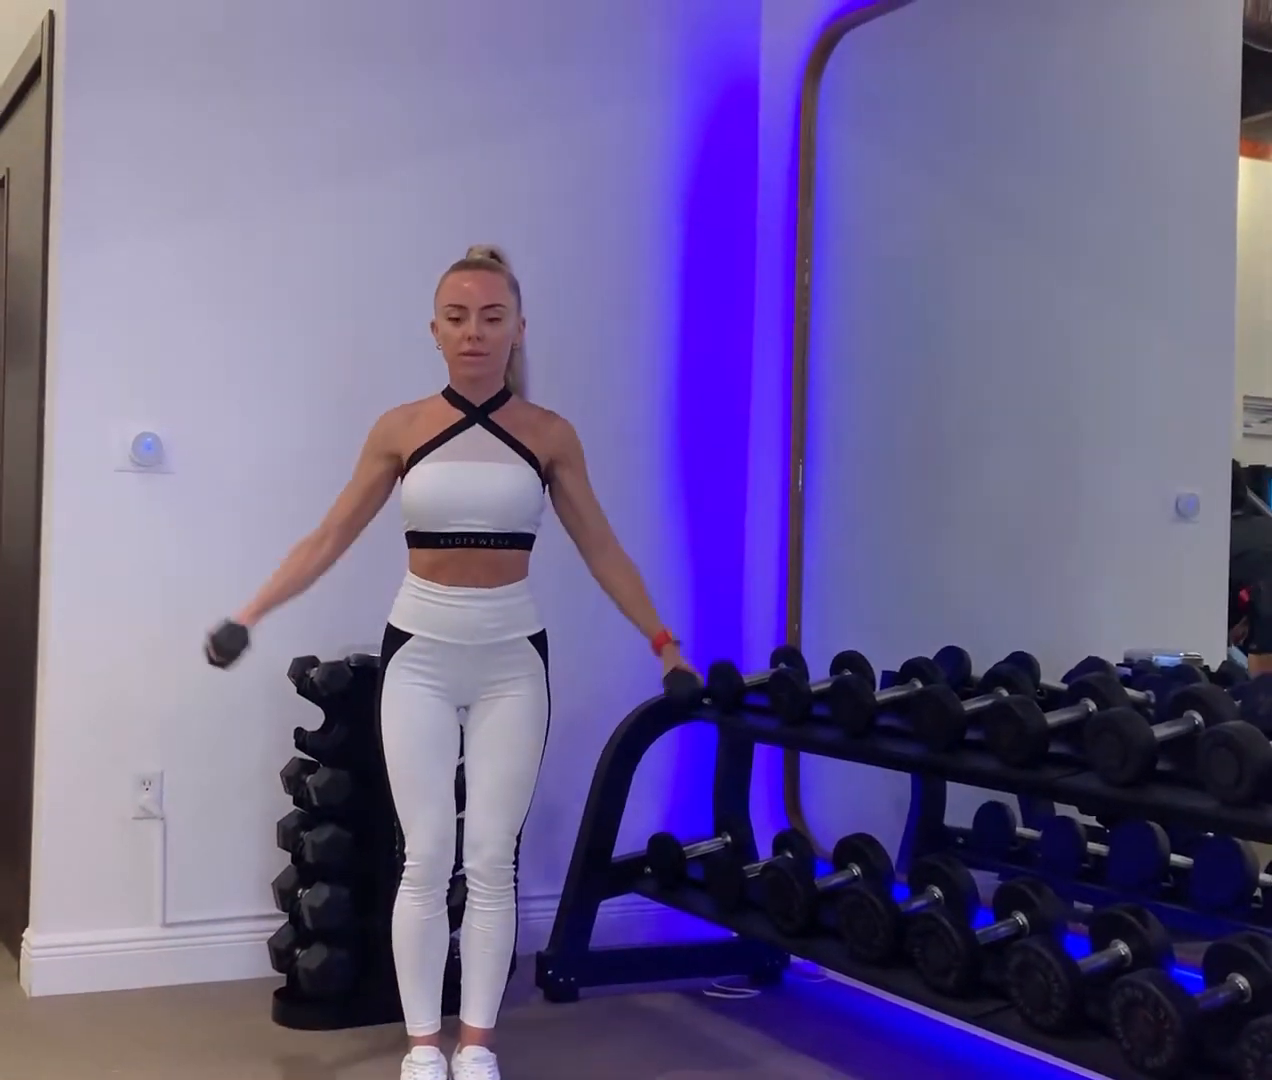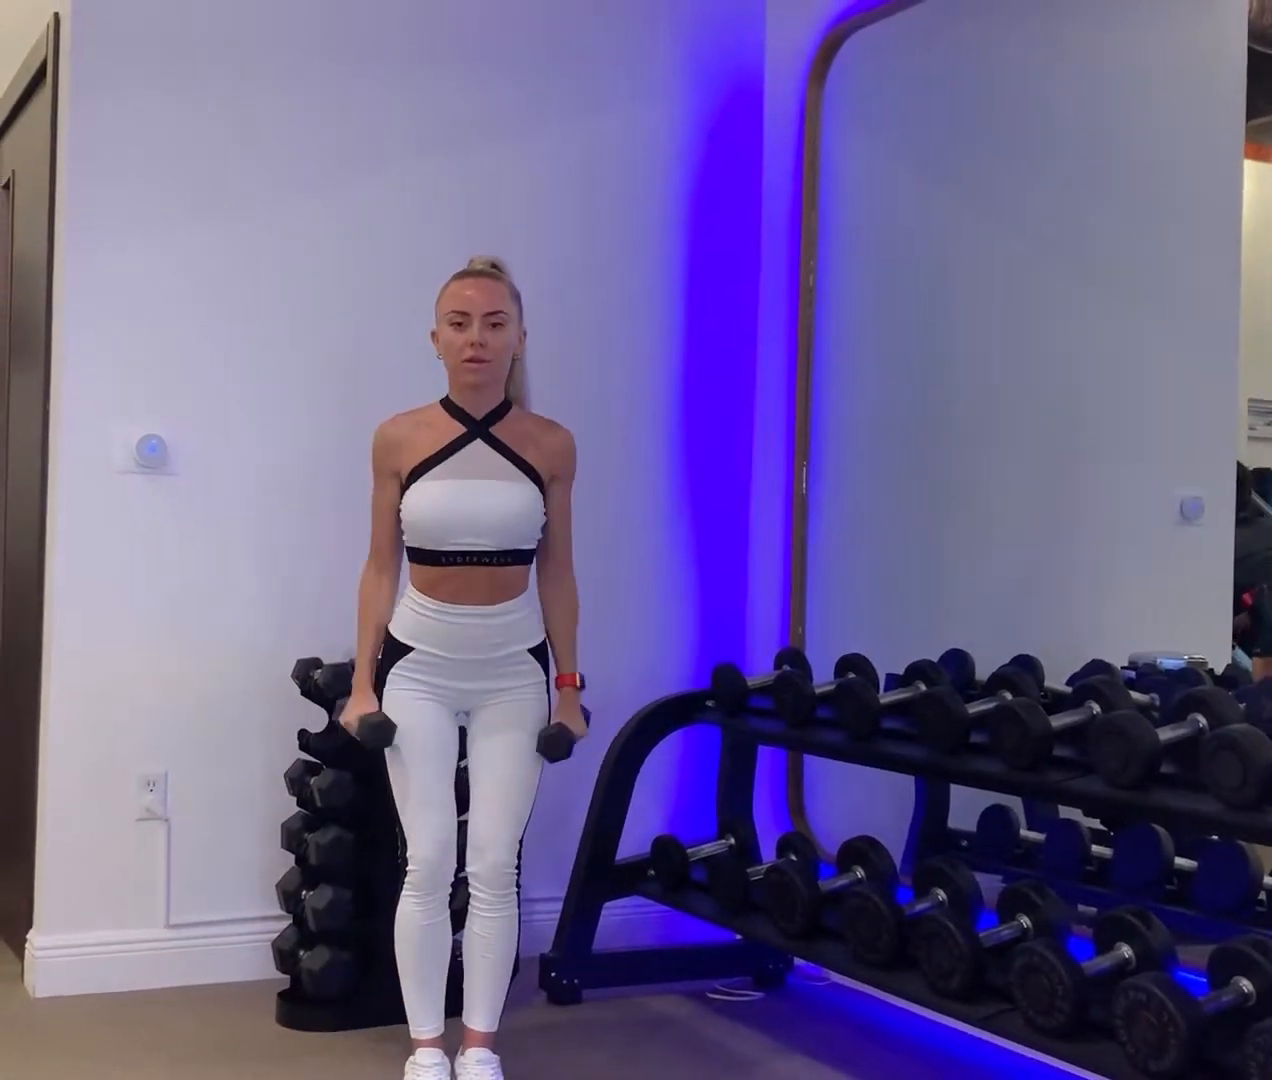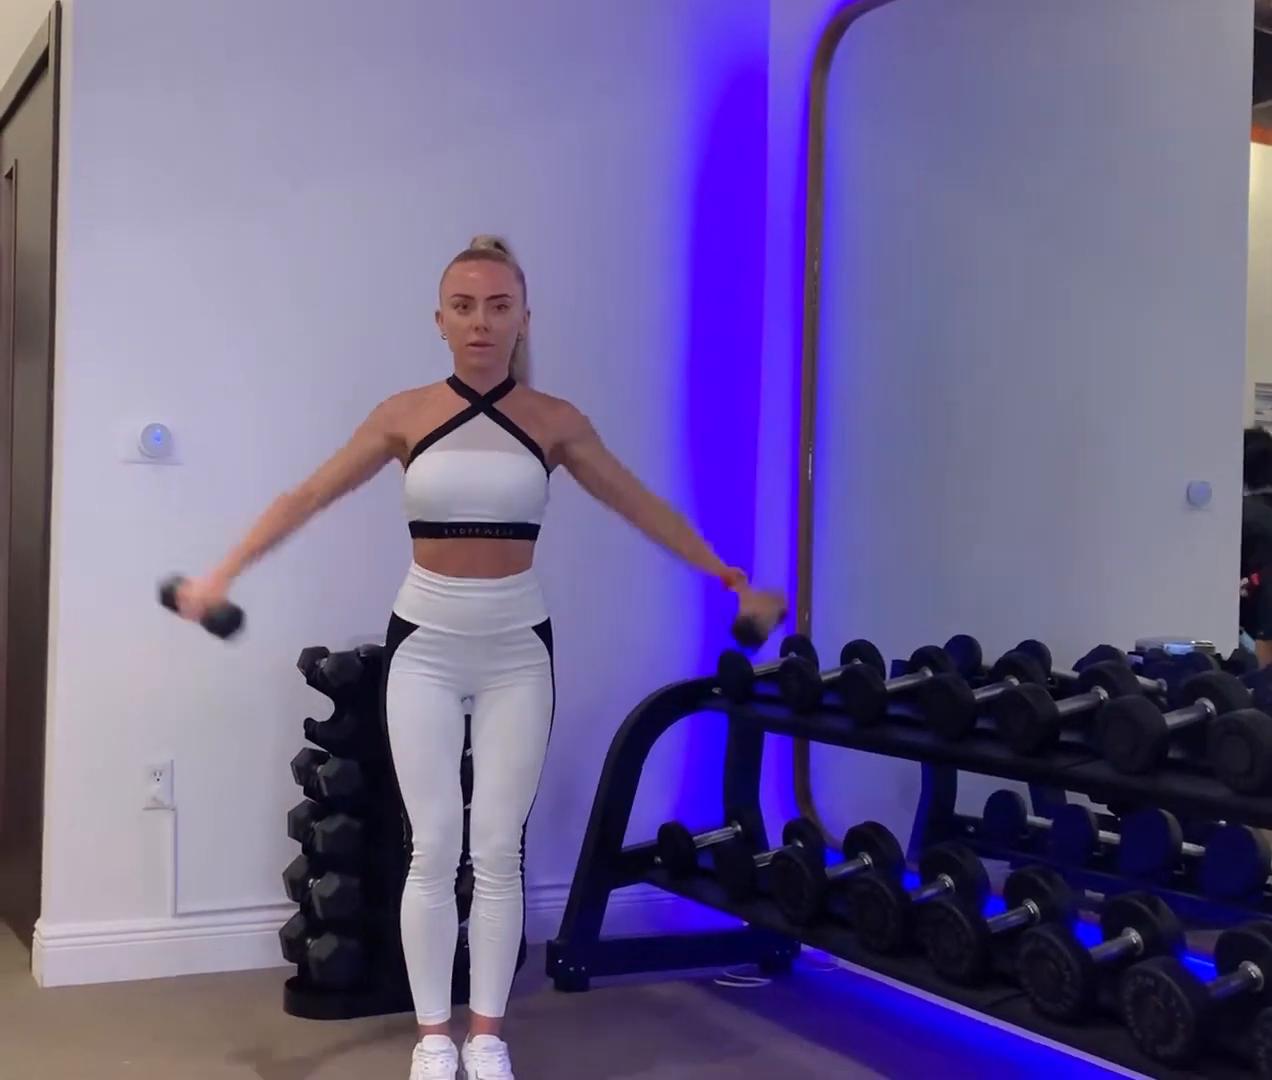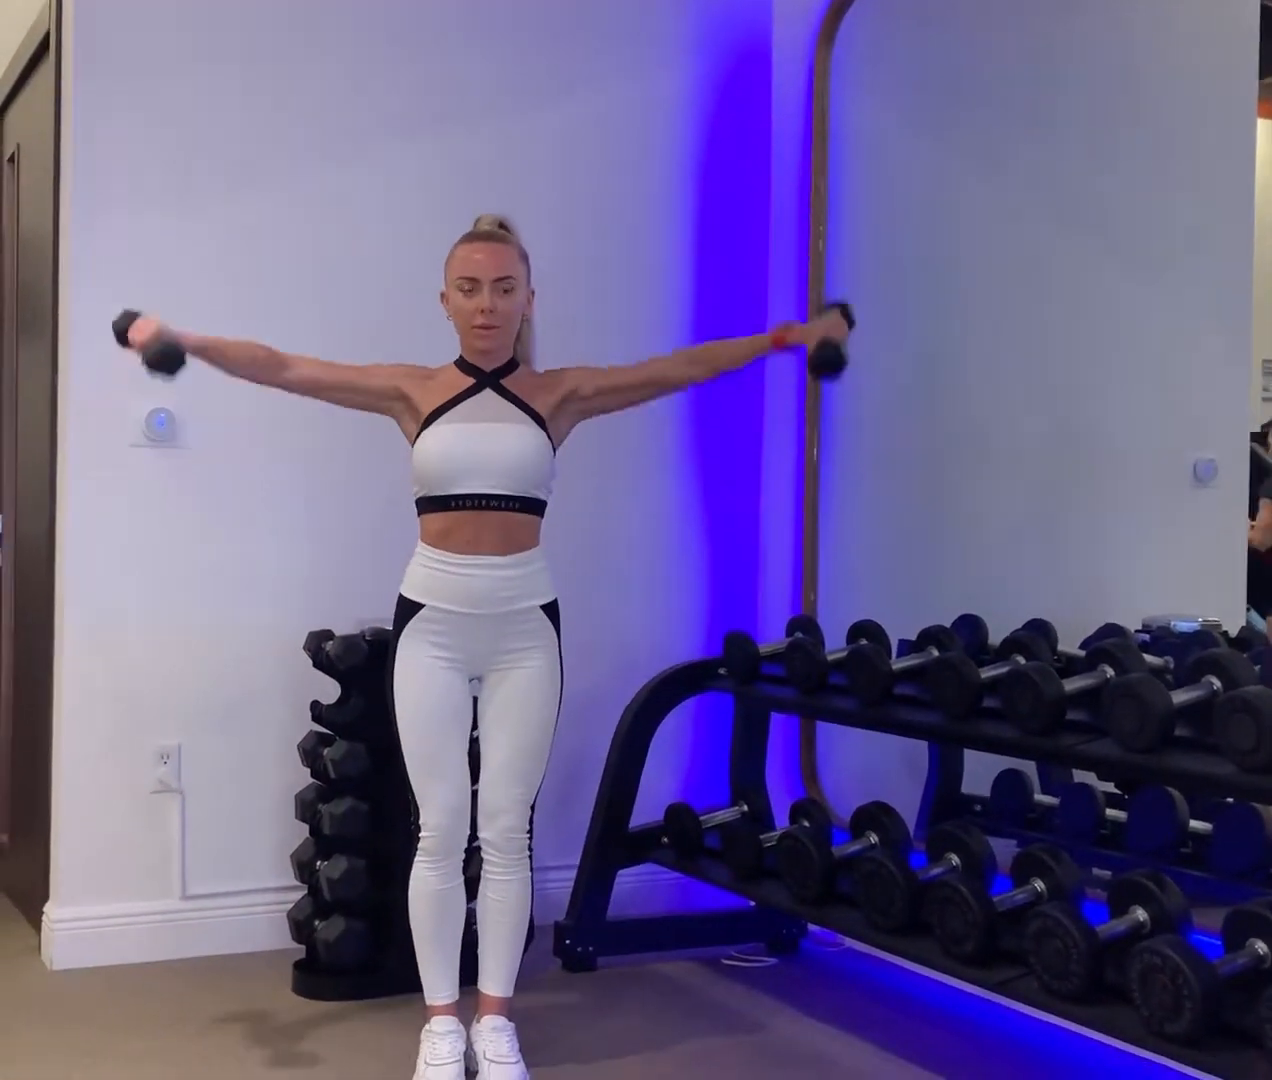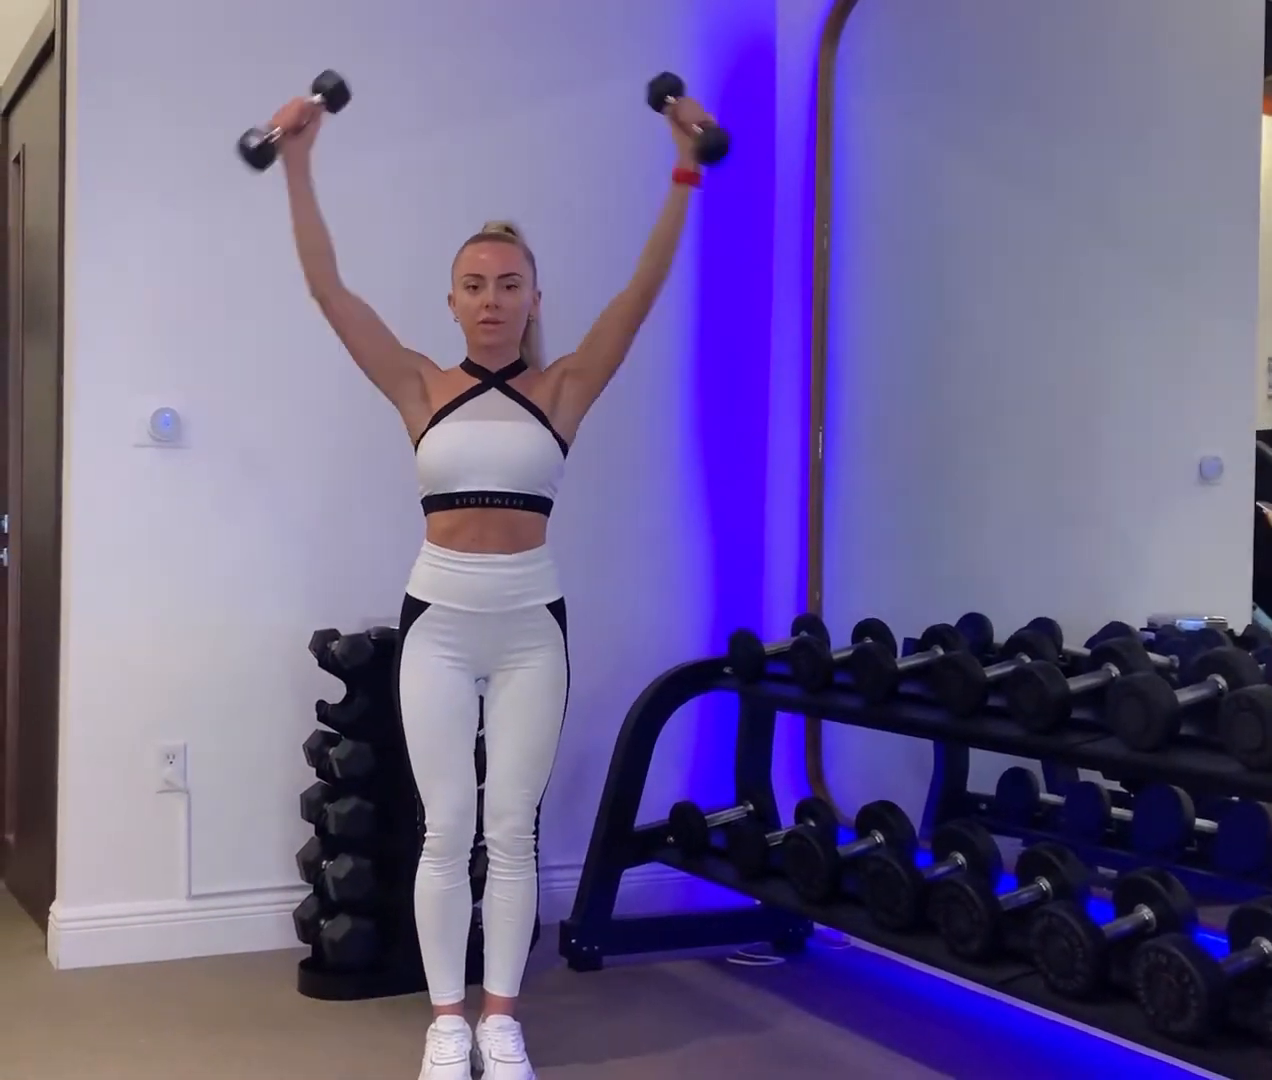
dt=0.4s
person 1, frame 1
left shoulder: (550, 434)
right shoulder: (399, 428)
left elbow: (601, 549)
right elbow: (333, 536)
left wrist: (663, 641)
right wrist: (253, 613)
left hip: (511, 659)
right hip: (420, 654)
left knee: (492, 860)
right knee: (426, 858)
person 1, frame 2
left shoulder: (550, 445)
right shoulder: (398, 438)
left elbow: (557, 573)
right elbow: (380, 568)
left wrist: (569, 685)
right wrist: (363, 681)
left hip: (513, 673)
right hip: (418, 668)
left knee: (494, 867)
right knee: (428, 864)
person 1, frame 3
left shoulder: (554, 420)
right shoulder: (406, 413)
left elbow: (643, 504)
right elbow: (309, 493)
left wrist: (734, 581)
right wrist: (223, 571)
left hip: (516, 648)
right hip: (424, 644)
left knee: (498, 851)
right knee: (433, 849)
person 1, frame 4
left shoulder: (559, 392)
right shoulder: (411, 389)
left elbow: (678, 369)
right elbow: (283, 368)
left wrist: (784, 337)
right wrist: (174, 341)
left hip: (524, 628)
right hip: (431, 623)
left knee: (506, 832)
right knee: (441, 831)
person 1, frame 5
left shoulder: (563, 391)
right shoulder: (420, 388)
left elbow: (645, 288)
right elbow: (327, 287)
left wrist: (684, 173)
right wrist: (298, 161)
left hip: (529, 628)
right hip: (438, 622)
left knee: (512, 830)
right knee: (447, 829)
